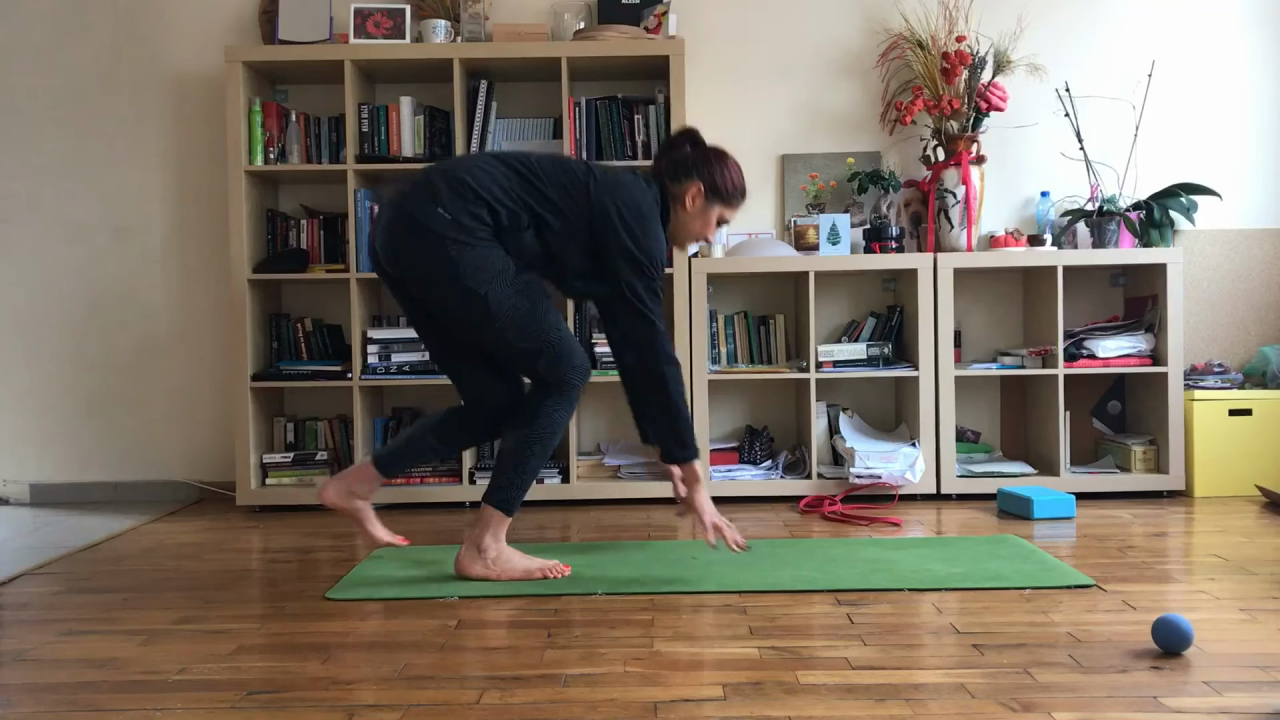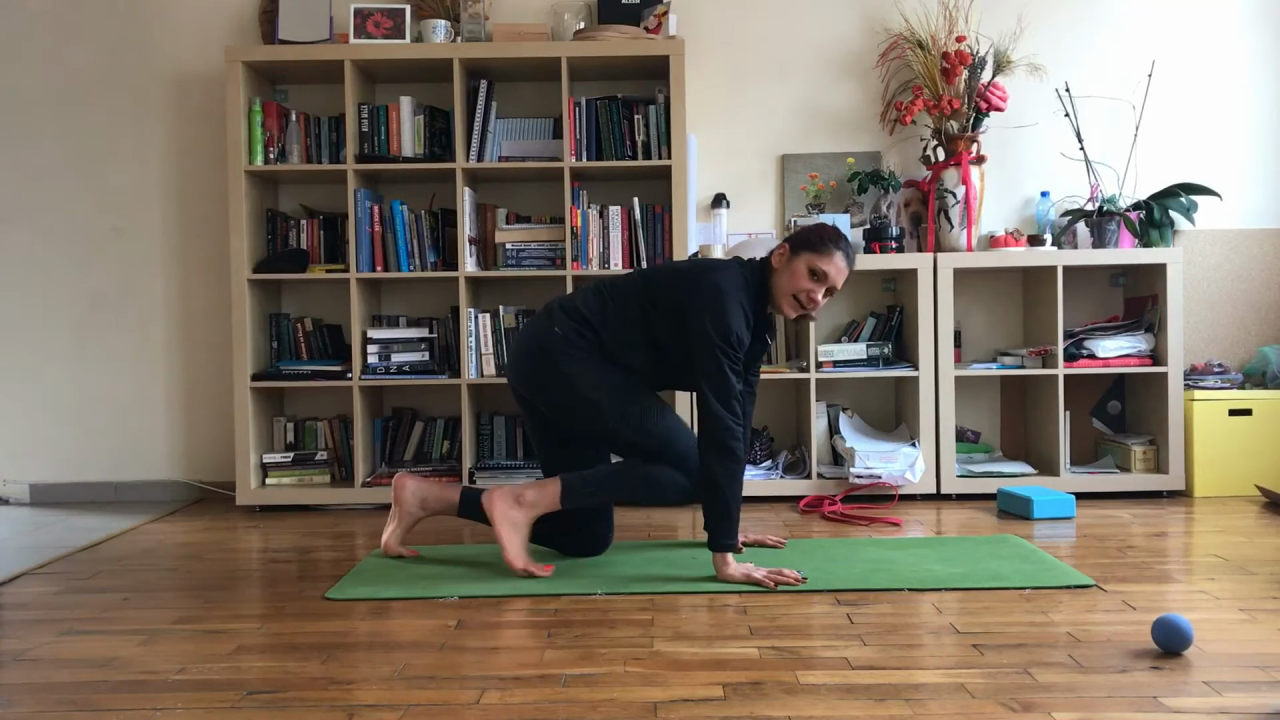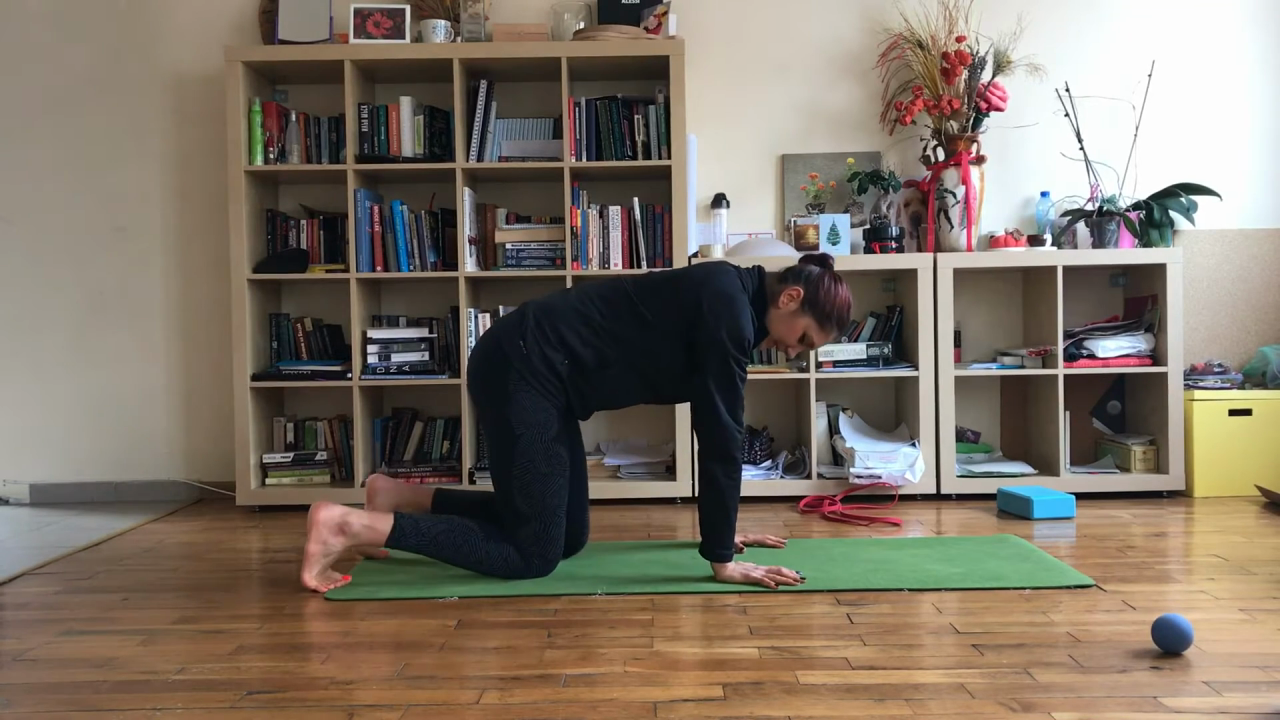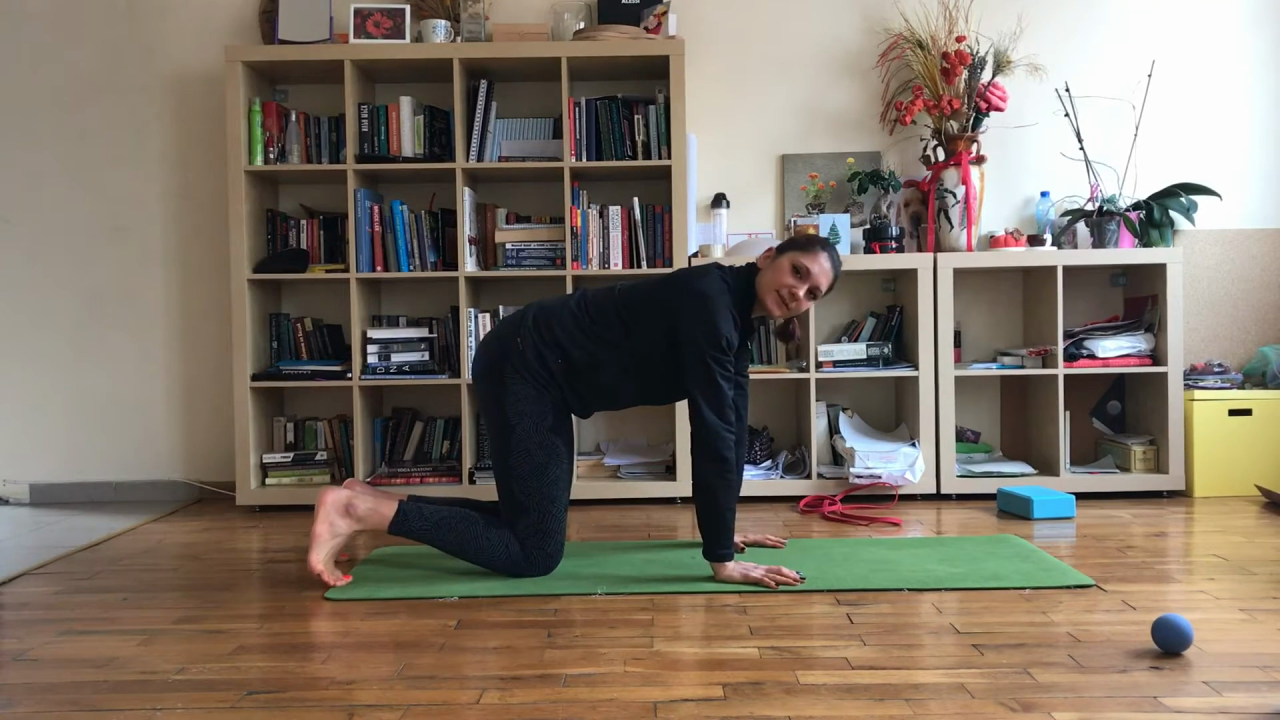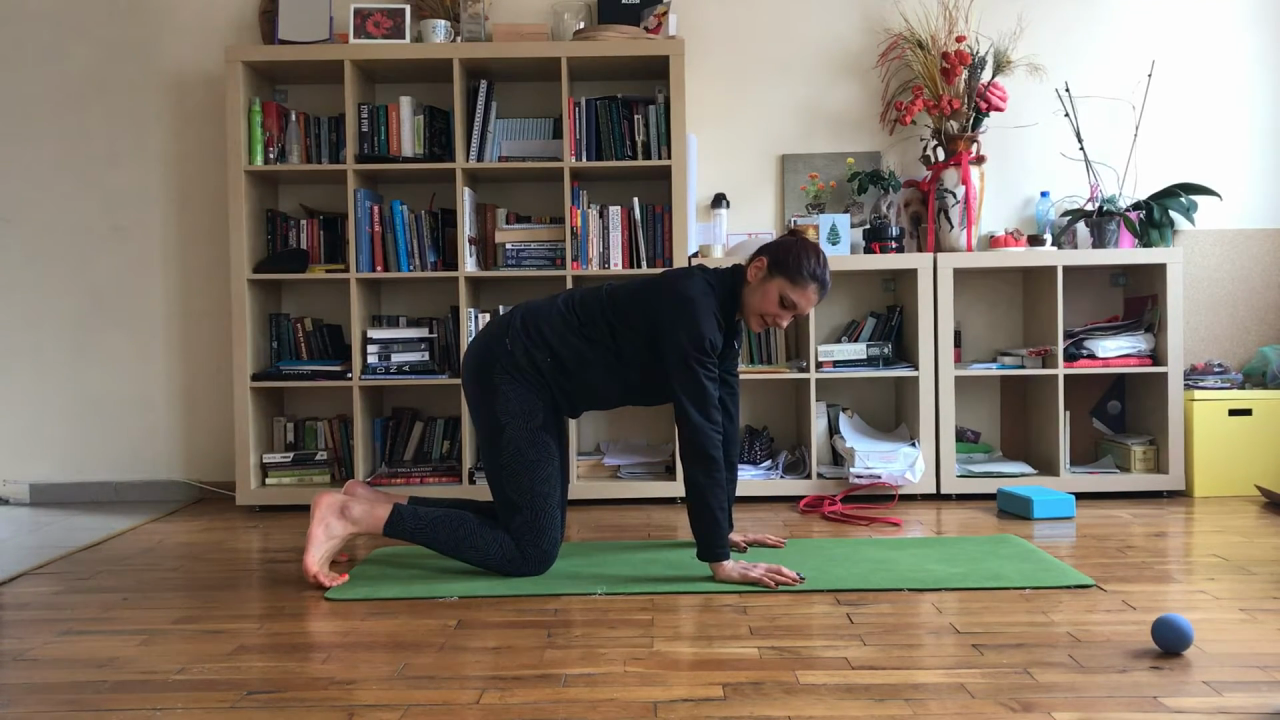
dt=1s
person 1, frame 1
left shoulder: (620, 202)
right shoulder: (636, 209)
left elbow: (627, 335)
right elbow: (651, 345)
left wrist: (665, 450)
right wrist: (691, 473)
left hip: (409, 229)
right hip: (443, 229)
left knee: (499, 403)
right knee: (563, 372)
left ankle: (355, 485)
right ankle: (485, 547)
person 1, frame 2
left shoulder: (754, 313)
right shoulder: (724, 294)
left elbow: (735, 420)
right elbow: (719, 424)
left wrist: (726, 527)
right wrist: (724, 557)
left hip: (559, 361)
right hip: (556, 353)
left knee: (586, 537)
right knee: (689, 470)
left ankle: (425, 496)
right ankle: (522, 500)
person 1, frame 3
left shoulder: (730, 303)
right shoulder: (729, 304)
left elbow: (713, 426)
right elbow: (721, 434)
left wrist: (721, 529)
right wrist: (721, 558)
left hip: (532, 368)
right hip: (521, 368)
left knee: (568, 534)
right knee: (533, 555)
left ankle: (400, 495)
right ankle: (346, 525)
person 1, frame 4
left shoulder: (735, 316)
right shoulder: (711, 301)
left elbow: (731, 425)
right elbow: (711, 432)
left wrist: (724, 527)
right wrist: (722, 558)
left hip: (535, 371)
right hip: (520, 367)
left knee: (531, 523)
right knee: (535, 551)
left ankle: (371, 500)
right ankle: (355, 510)
person 1, frame 5
left shoulder: (722, 316)
right shoulder: (695, 304)
left elbow: (722, 426)
right elbow: (698, 433)
left wrist: (723, 528)
right wrist: (719, 559)
left hip: (530, 376)
right hip: (510, 368)
left knee: (536, 526)
right knee: (532, 551)
left ankle: (372, 501)
right ankle: (352, 514)
